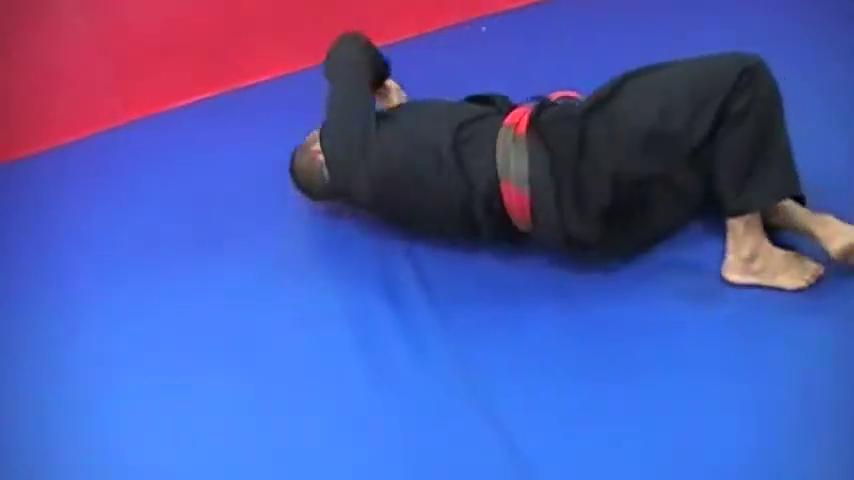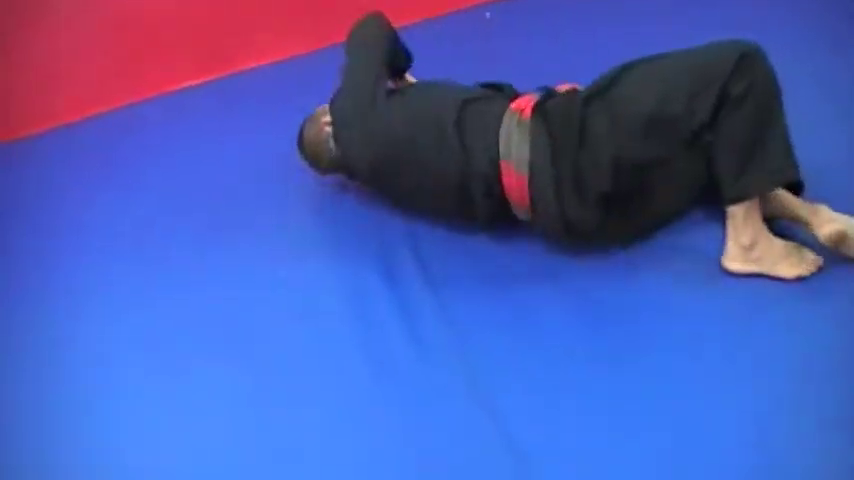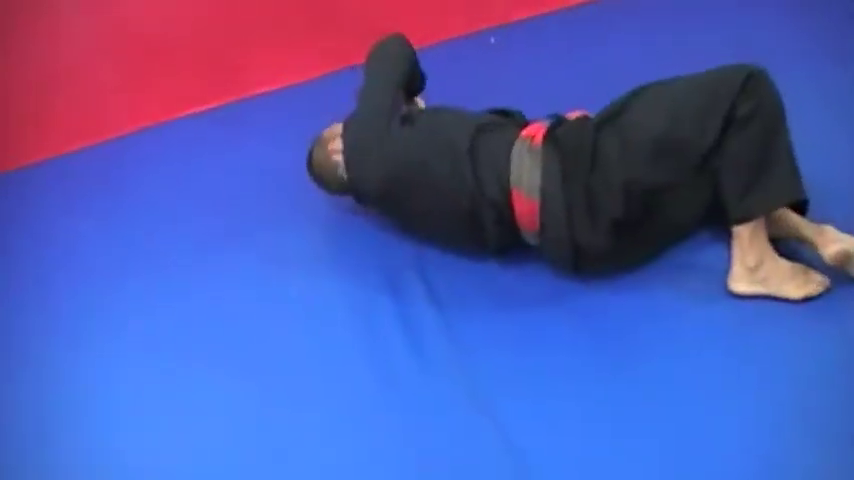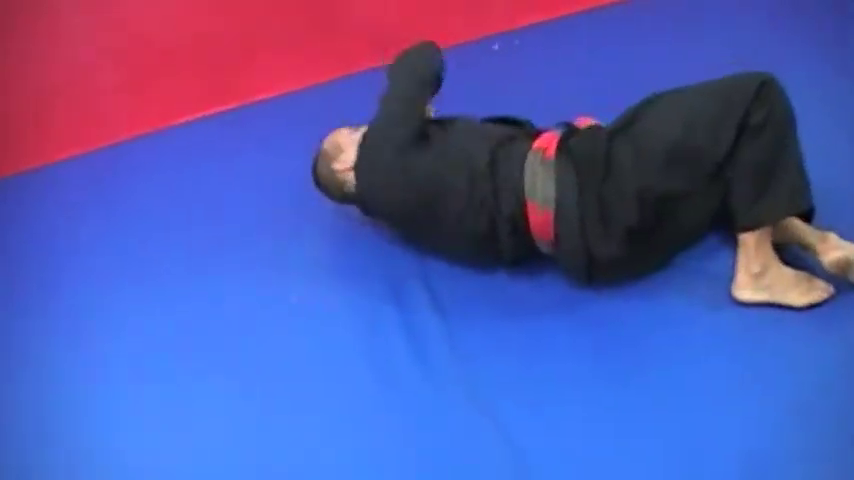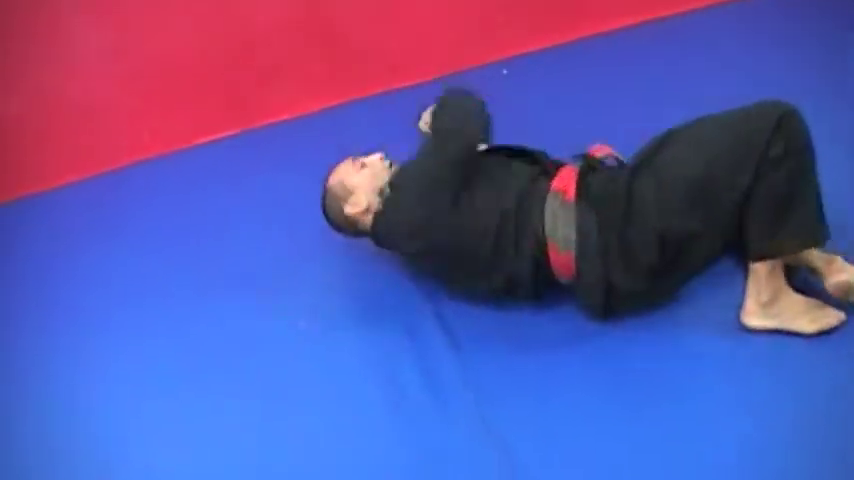
dt=0.1s
person 1, frame 1
right shoulder: (358, 152)
right elbow: (349, 54)
right wrist: (381, 89)
left hip: (575, 211)
right hip: (564, 170)
right knee: (739, 80)
left ankle: (806, 221)
right ankle: (748, 253)
person 1, frame 2
right shoulder: (364, 128)
right elbow: (369, 32)
right wrist: (396, 75)
left hip: (577, 199)
right knee: (738, 66)
left ankle: (802, 211)
right ankle: (746, 240)
person 1, frame 3
left shoulder: (386, 183)
right shoulder: (374, 150)
right elbow: (392, 53)
right wrist: (406, 101)
right hip: (578, 188)
right knee: (743, 88)
right ankle: (752, 262)
person 1, frame 4
left shoulder: (396, 193)
right shoulder: (384, 163)
right elbow: (421, 62)
right wrist: (416, 105)
right hip: (589, 194)
right knee: (754, 96)
right ankle: (756, 269)
person 1, frame 5
left shoulder: (411, 214)
right shoulder: (412, 205)
right elbow: (461, 108)
left wrist: (458, 139)
right wrist: (450, 120)
left hip: (600, 217)
right hip: (612, 237)
right knee: (772, 125)
right ankle: (767, 296)
